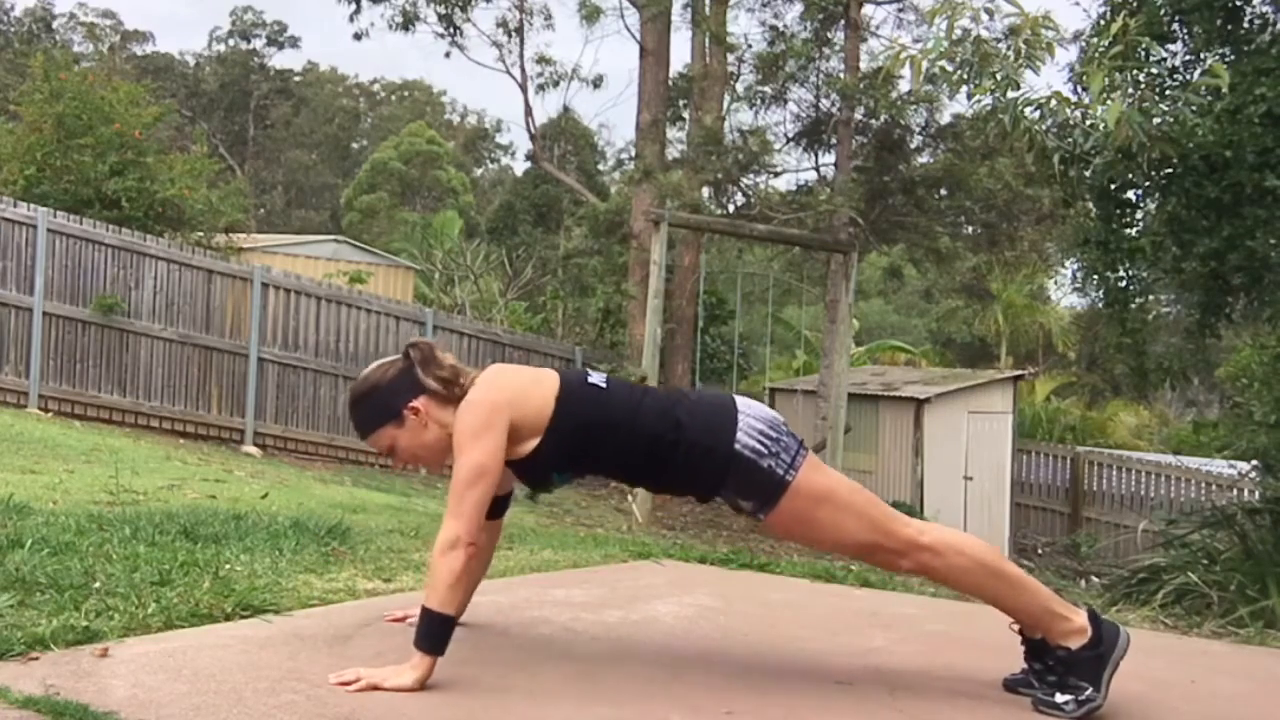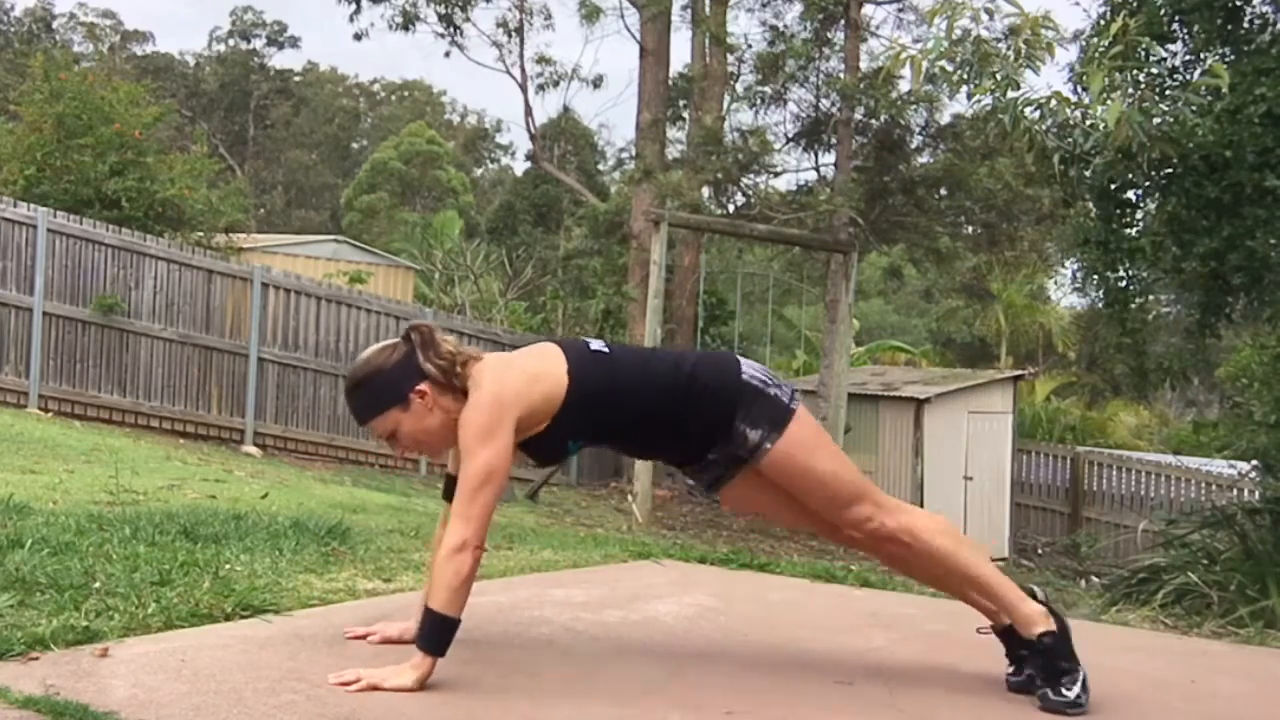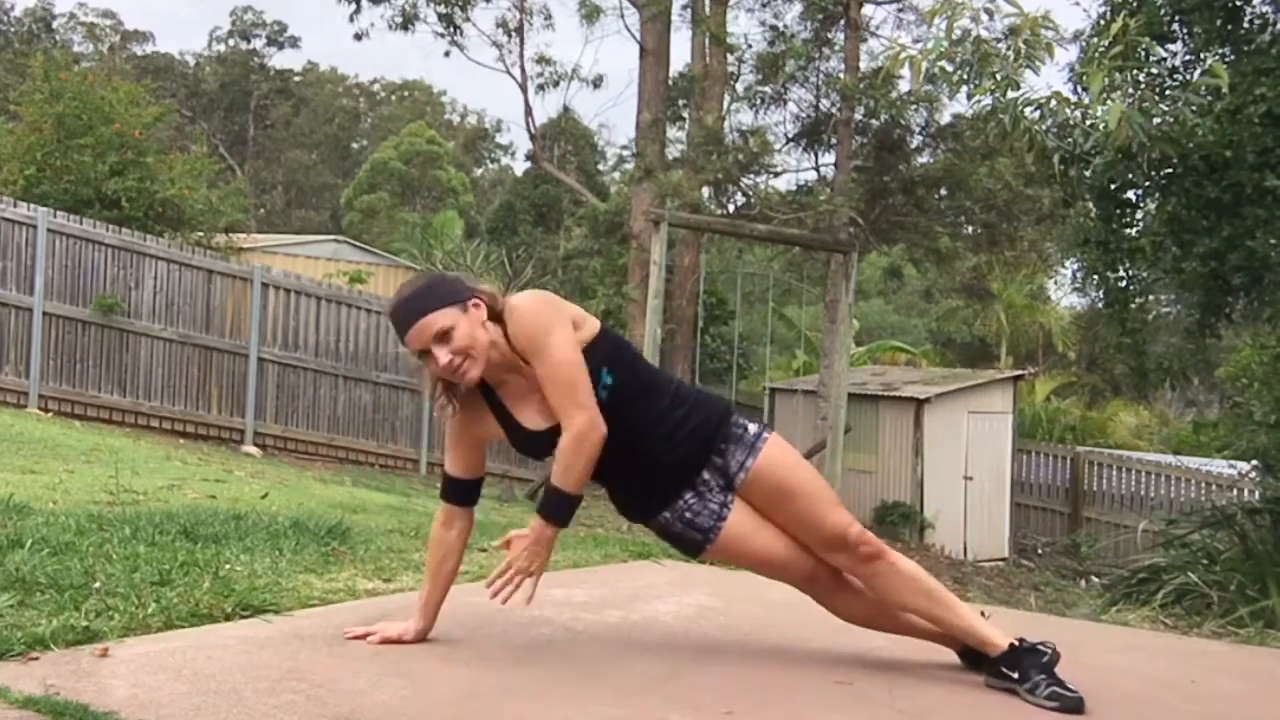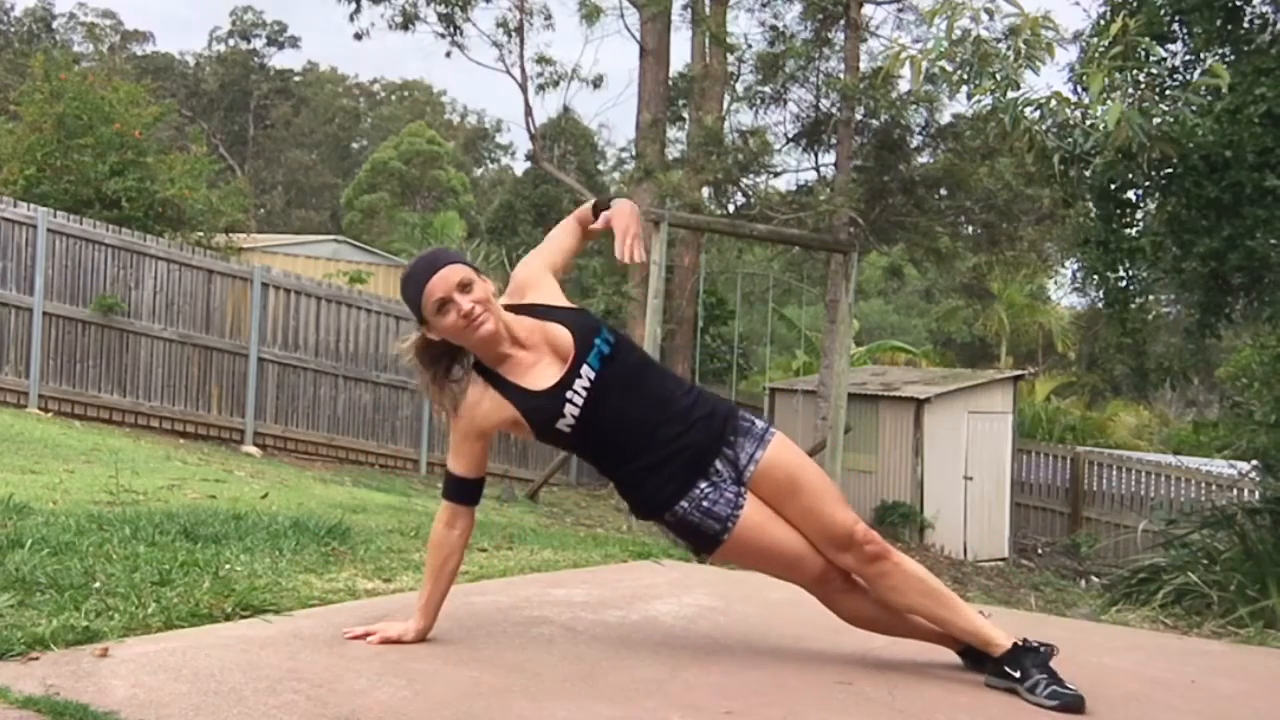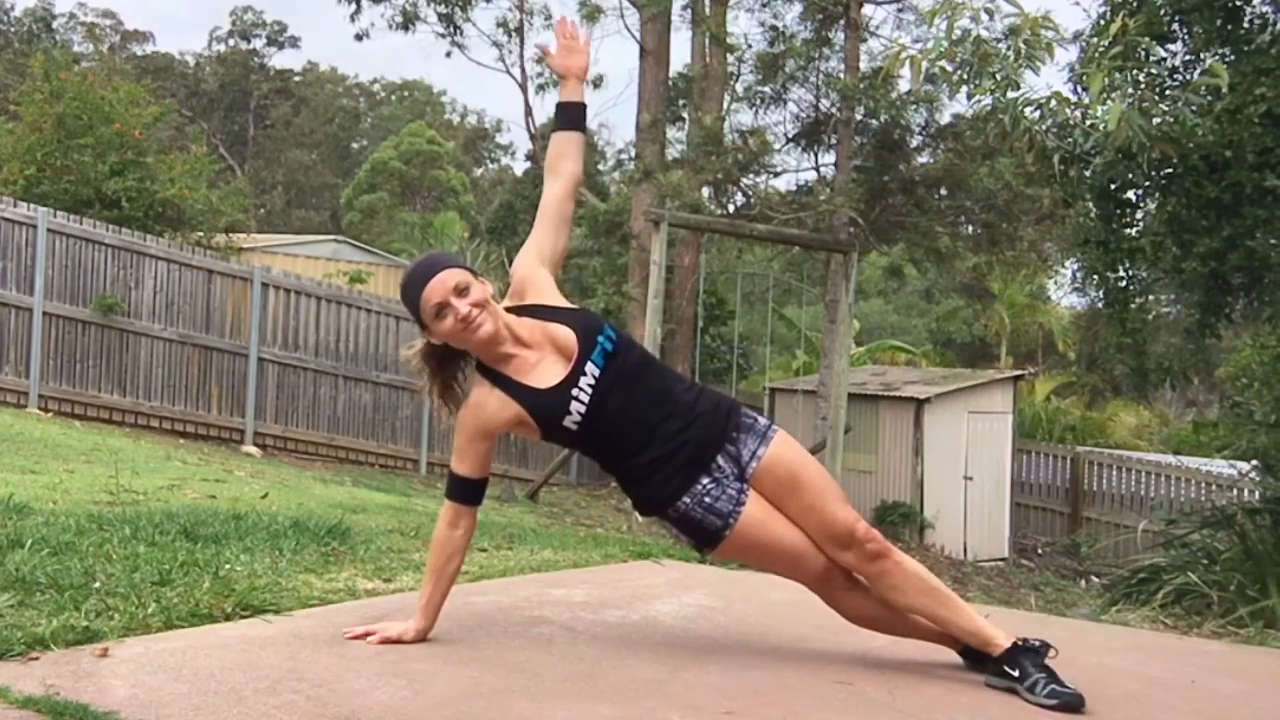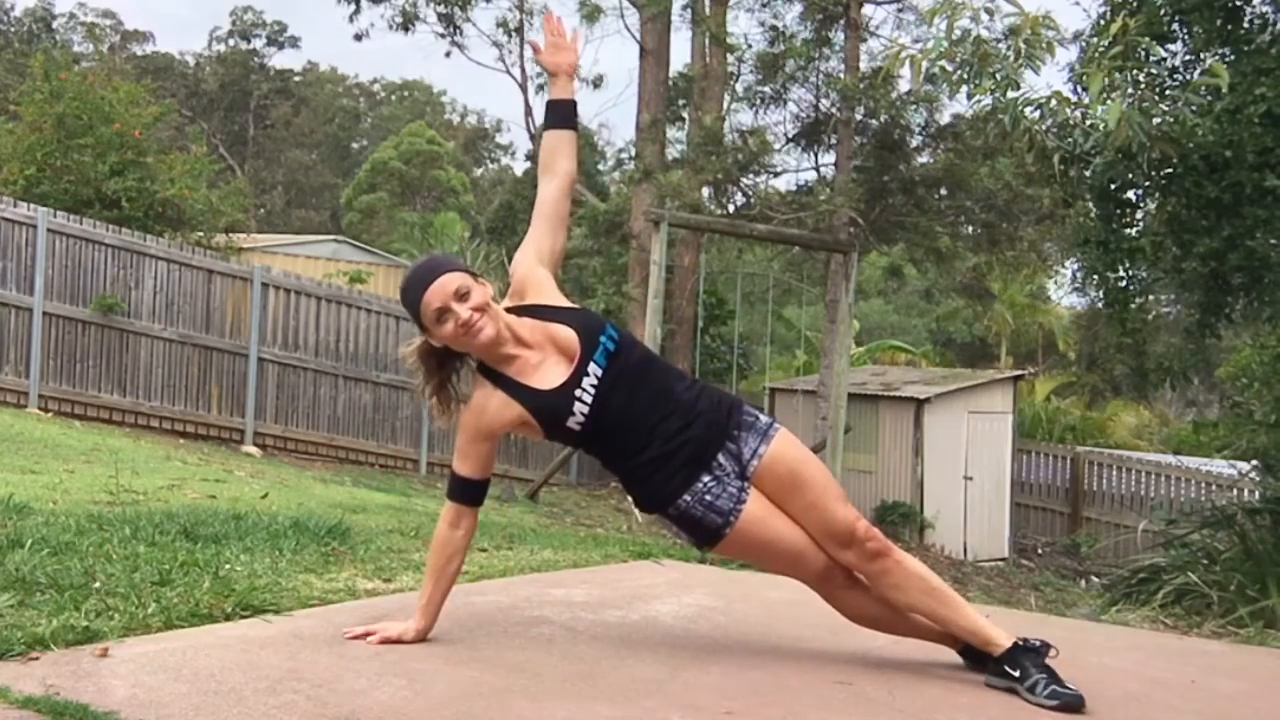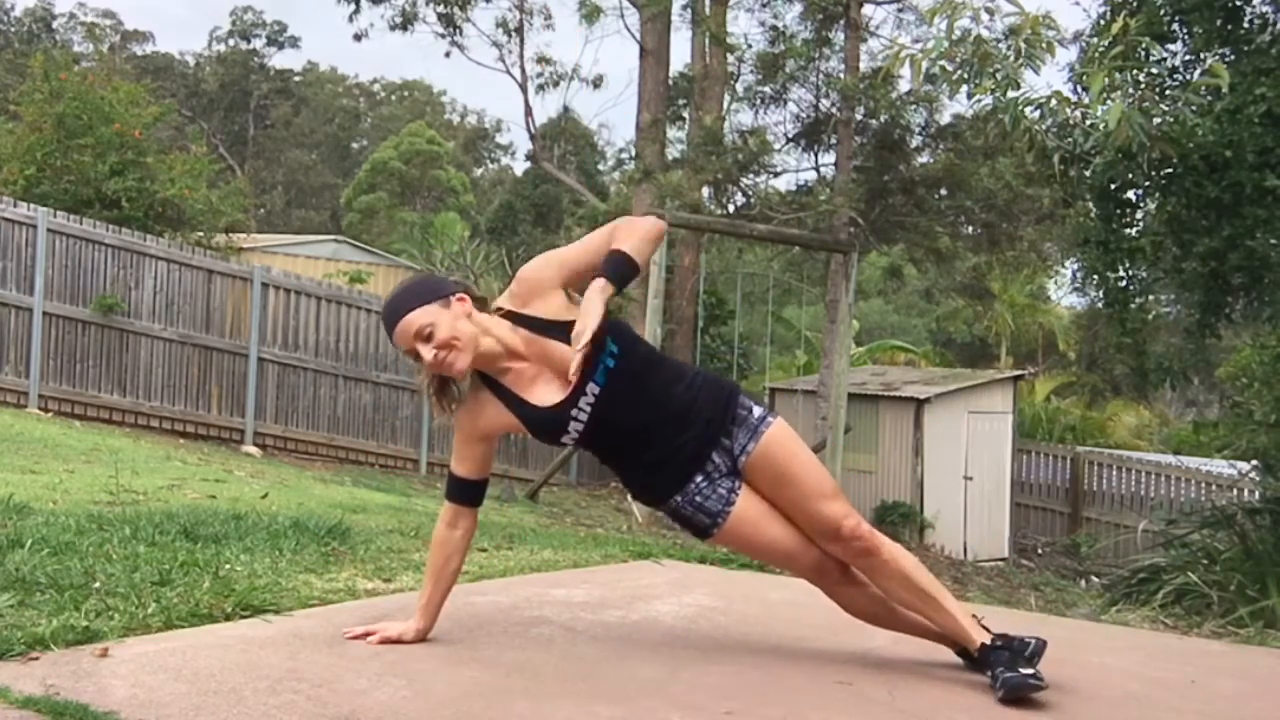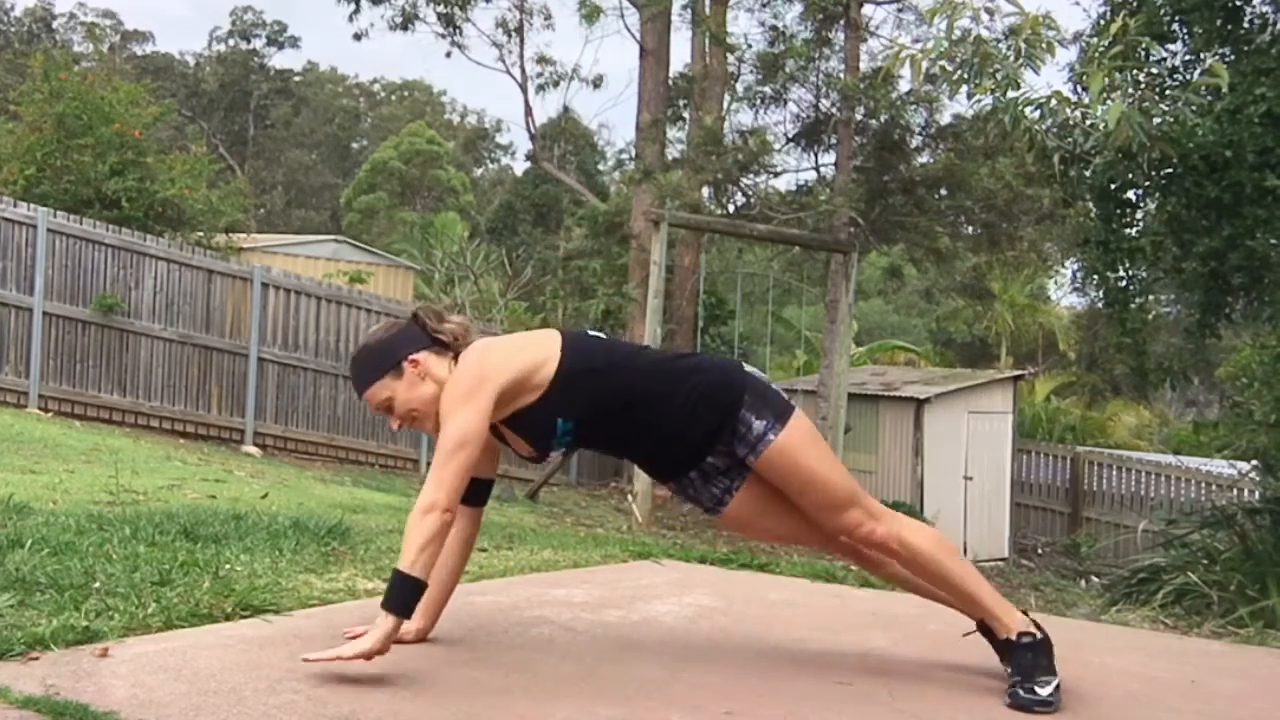
dt=0.4s
person 1, frame 1
left shoulder: (482, 408)
right shoulder: (488, 413)
left elbow: (457, 539)
right elbow: (485, 525)
right wrist: (443, 613)
left hip: (731, 443)
right hip: (709, 452)
left knee: (900, 542)
right knee: (886, 547)
left ankle: (1079, 634)
right ankle: (1049, 638)
person 1, frame 2
left shoulder: (491, 397)
right shoulder: (467, 401)
left elbow: (465, 542)
right elbow: (456, 518)
right wrist: (421, 624)
left hip: (729, 400)
right hip: (694, 444)
left knee: (874, 518)
right knee: (844, 531)
left ankle: (1037, 627)
right ankle: (1015, 626)
person 1, frame 3
left shoulder: (530, 313)
right shoulder: (472, 413)
left elbow: (586, 430)
right elbow: (453, 514)
left wrist: (542, 530)
right wrist: (422, 619)
left hip: (714, 436)
right hip: (666, 497)
left knee: (850, 545)
right knee: (824, 581)
left ankle: (1003, 648)
right ankle: (985, 652)
person 1, frame 4
left shoulder: (526, 290)
right shoulder: (483, 415)
left elbow: (577, 222)
right elbow: (456, 516)
left wrist: (620, 208)
right wrist: (420, 619)
left hip: (721, 431)
right hip: (679, 491)
left knee: (859, 545)
right knee: (833, 582)
left ankle: (1005, 649)
right ankle: (979, 648)
person 1, frame 5
left shoulder: (528, 283)
right shoulder: (487, 407)
left elbow: (562, 183)
right elbow: (458, 515)
left wrist: (573, 84)
right wrist: (421, 621)
left hip: (726, 425)
right hip: (683, 486)
left knee: (859, 544)
right knee: (831, 576)
left ankle: (1003, 648)
right ankle: (982, 649)
person 1, frame 6
left shoulder: (528, 285)
right shoulder: (489, 410)
left elbow: (555, 182)
right elbow: (459, 516)
left wrist: (563, 81)
right wrist: (420, 621)
left hip: (728, 425)
right hip: (685, 485)
left knee: (860, 544)
right knee: (832, 576)
left ankle: (1004, 649)
right ankle: (982, 650)
person 1, frame 7
left shoulder: (537, 287)
right shoulder: (481, 409)
left elbow: (643, 229)
right elbow: (457, 512)
left wrist: (594, 296)
right wrist: (420, 620)
left hip: (724, 414)
right hip: (679, 482)
left knee: (849, 534)
right knee: (830, 569)
left ankle: (985, 643)
right ankle: (973, 643)
person 1, frame 8
left shoulder: (478, 373)
right shoulder: (478, 414)
left elbow: (435, 510)
right elbow: (463, 514)
left wrist: (389, 626)
right wrist: (420, 617)
left hip: (727, 399)
right hip: (690, 460)
left knee: (862, 519)
right knee: (841, 540)
left ankle: (1017, 630)
right ankle: (990, 612)
